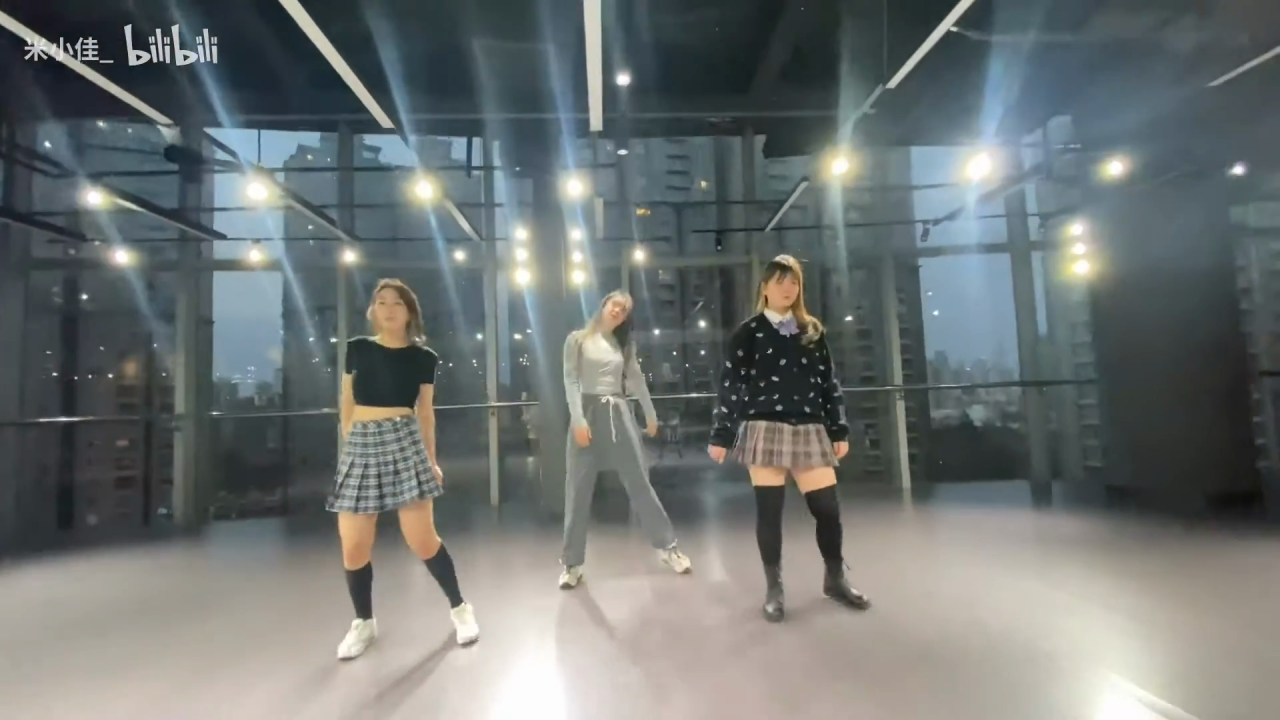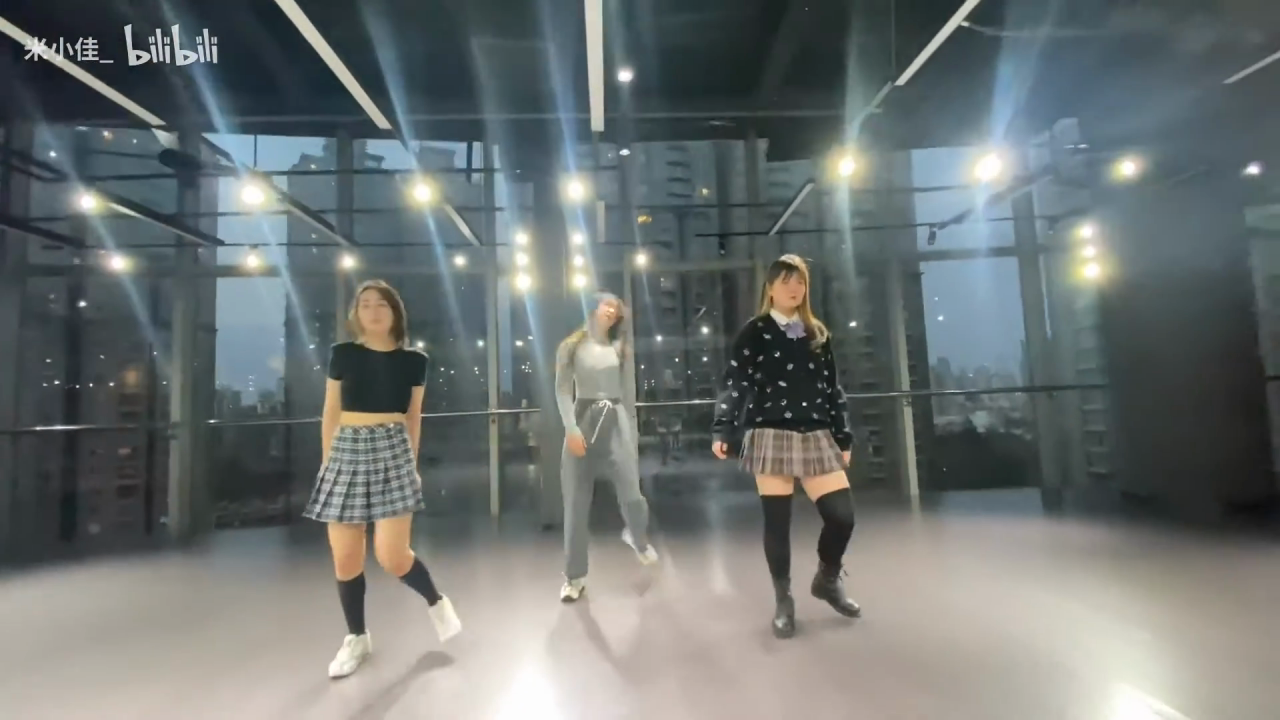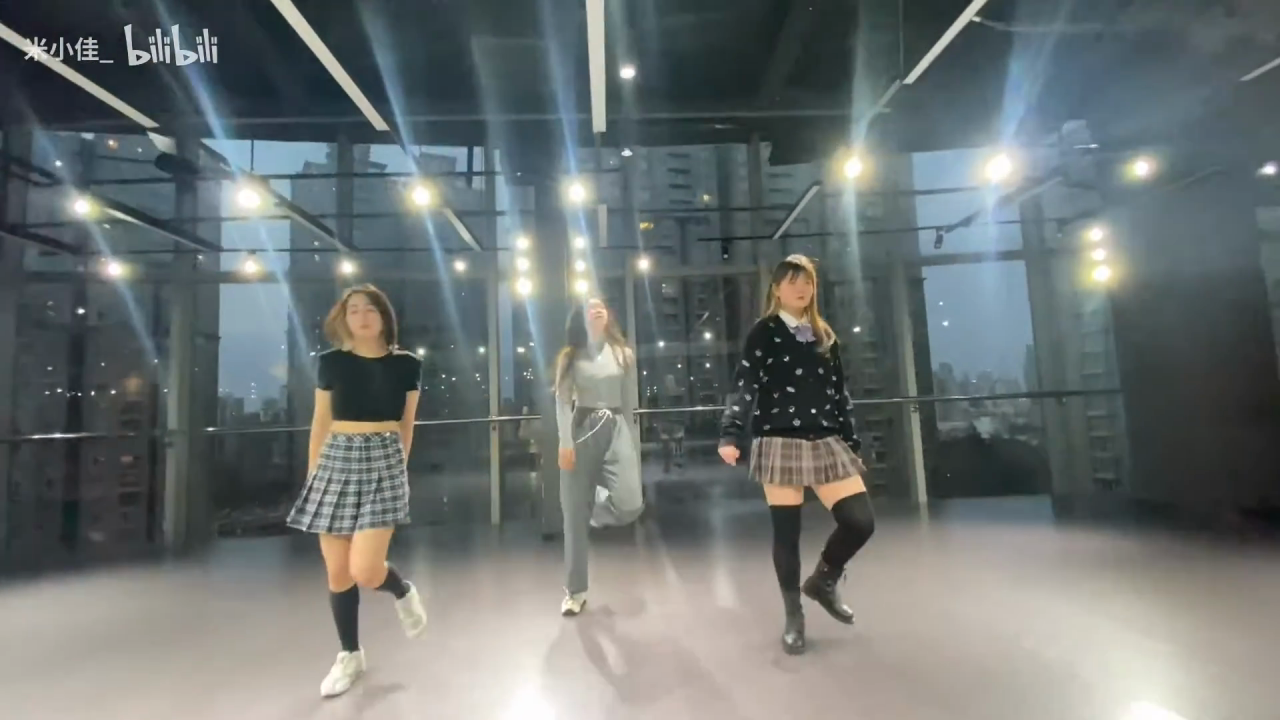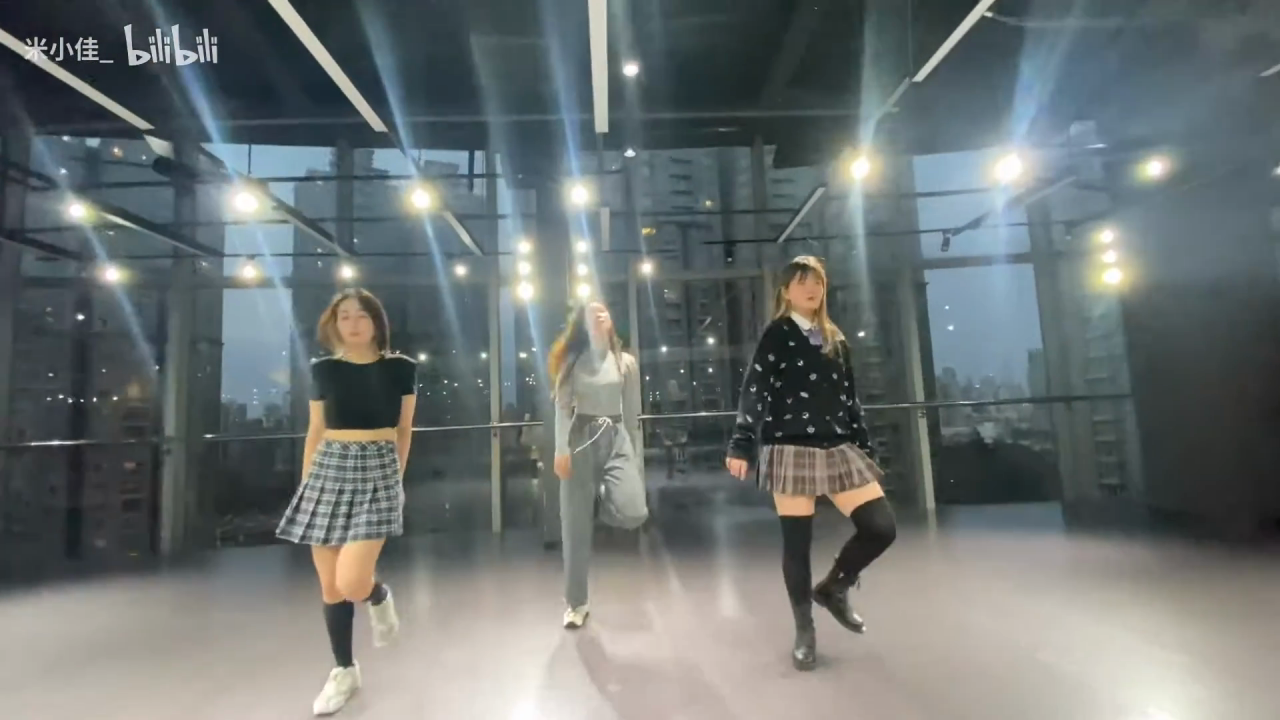
dt=0.1s
person 1, frame 1
left shoulder: (423, 357)
right shoulder: (356, 349)
left elbow: (425, 411)
right elbow: (346, 405)
left wrist: (431, 461)
right wrist: (351, 446)
left hip: (404, 446)
right hip: (360, 448)
left knee: (422, 541)
right knee: (353, 548)
left ankle: (459, 608)
right ankle: (364, 623)
person 1, frame 2
left shoulder: (414, 360)
right shoulder: (343, 354)
left elbow: (414, 415)
right elbow: (331, 411)
left wrist: (410, 462)
right wrist: (327, 461)
left hip: (392, 454)
right hip: (347, 453)
left knee: (392, 558)
right knee: (345, 559)
left ankle: (437, 602)
right ankle: (356, 638)
person 1, frame 3
left shoulder: (406, 364)
right shoulder: (331, 361)
left elbow: (406, 422)
right elbow: (321, 421)
left wrist: (400, 468)
right wrist: (314, 471)
left hip: (383, 464)
right hip: (337, 462)
left knee: (365, 570)
right knee: (337, 572)
left ankle: (404, 592)
right ankle: (350, 655)
person 1, frame 4
left shoulder: (399, 368)
right shoulder: (322, 370)
left elbow: (404, 428)
right elbow: (315, 431)
left wrist: (397, 475)
right wrist: (306, 482)
left hip: (377, 470)
right hip: (329, 470)
left knee: (350, 583)
right knee: (331, 587)
left ankle: (380, 597)
person 2, frame 1
left shoulder: (812, 330)
right shoulder: (749, 332)
left elbow: (829, 383)
right elbow: (730, 384)
left wrist: (839, 431)
right wrist: (721, 435)
left hip: (810, 430)
right hip: (765, 429)
left knee: (827, 508)
right knee: (769, 511)
left ankle: (835, 579)
right ankle: (774, 590)
person 2, frame 2
left shoulder: (817, 333)
right shoulder: (755, 332)
left elbow: (832, 387)
right elbow: (734, 383)
left wrist: (843, 437)
right wrist: (722, 430)
left hip: (816, 435)
right hip: (770, 435)
left knee: (841, 516)
right knee: (777, 521)
left ankle: (828, 579)
right ankle: (784, 603)
person 2, frame 3
left shoulder: (825, 336)
right shoulder: (764, 333)
left elbow: (839, 393)
right elbow: (745, 386)
left wrist: (851, 443)
right wrist: (731, 435)
left hip: (826, 442)
right hip: (778, 443)
left knee: (860, 521)
right knee: (787, 532)
left ankle: (823, 581)
right ankle: (794, 617)
person 2, frame 4
left shoulder: (835, 339)
right shoulder: (777, 335)
left elbow: (848, 398)
right elbow: (755, 390)
left wrist: (864, 448)
right wrist: (741, 445)
left hip: (838, 448)
right hip: (789, 450)
left knee: (881, 526)
right knee: (797, 542)
left ankle: (832, 588)
right ankle: (805, 631)
person 3, frame 1
left shoulder: (624, 344)
right shoulder: (578, 339)
left elbow: (635, 380)
right elbow: (571, 380)
left wrist: (651, 414)
right wrist: (577, 419)
left hip: (620, 414)
right hip: (589, 414)
left knee: (640, 485)
right knee: (578, 491)
left ankle: (668, 547)
right ankle: (572, 564)
person 3, frame 2
left shoulder: (620, 347)
right shoulder: (571, 347)
right elbow: (563, 391)
left wrist: (629, 426)
right wrist: (571, 429)
left hip: (617, 419)
right hip: (585, 420)
left knee: (631, 496)
right knee: (577, 501)
left ankle: (637, 536)
right ankle: (574, 576)
person 3, frame 3
left shoulder: (624, 355)
right shoulder: (571, 355)
left elbow: (628, 400)
right elbow: (563, 400)
left wrist: (630, 436)
right wrist: (565, 441)
left hip: (616, 429)
right hip: (582, 431)
left knee: (628, 505)
right knee: (575, 514)
left ankle: (599, 510)
right ankle: (575, 590)
person 3, frame 4
left shoulder: (627, 363)
right shoulder: (573, 361)
left elbow: (632, 411)
right elbow: (563, 407)
left wrist: (637, 452)
right wrist: (561, 449)
left hip: (616, 437)
right hip: (582, 439)
left knee: (633, 511)
right knee: (575, 524)
left ankle: (602, 502)
